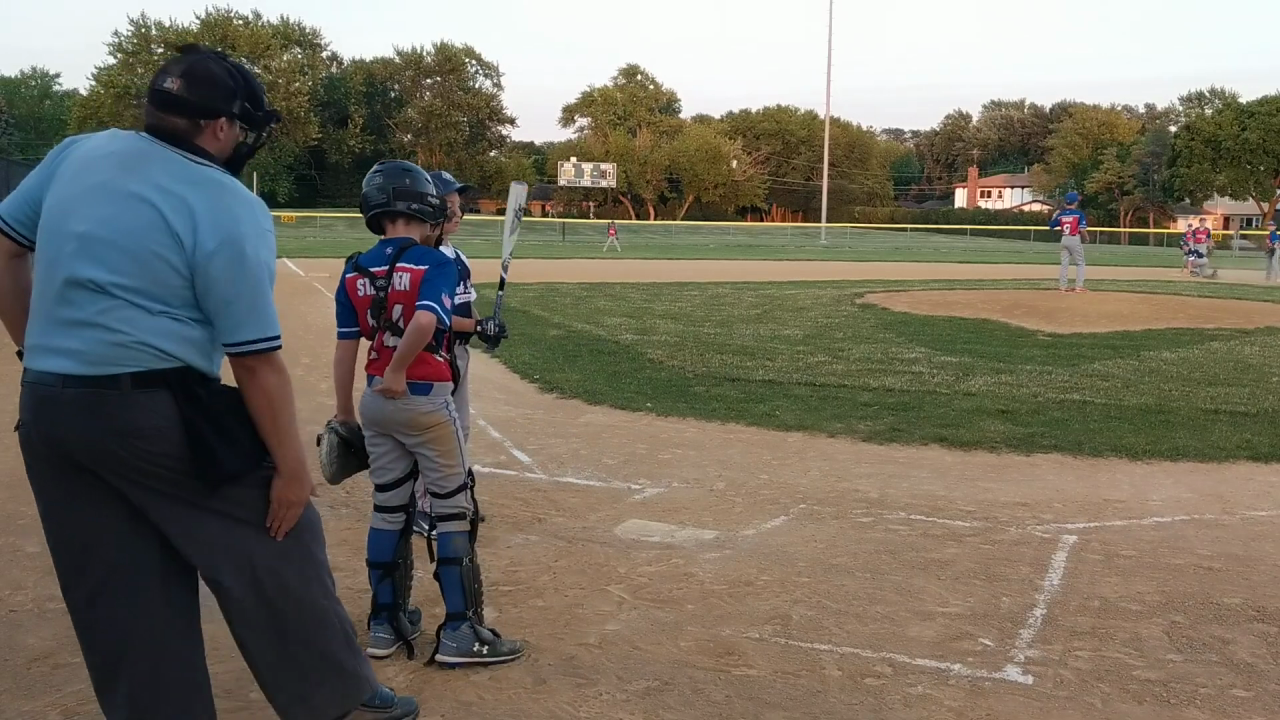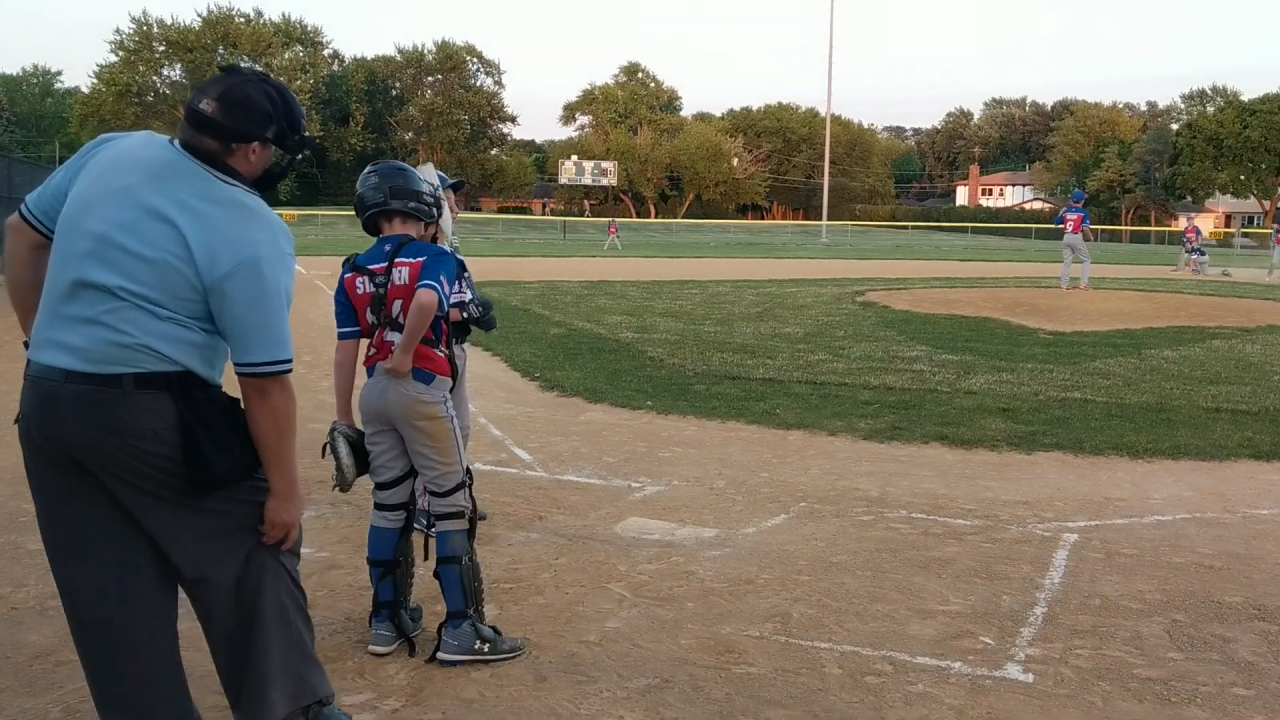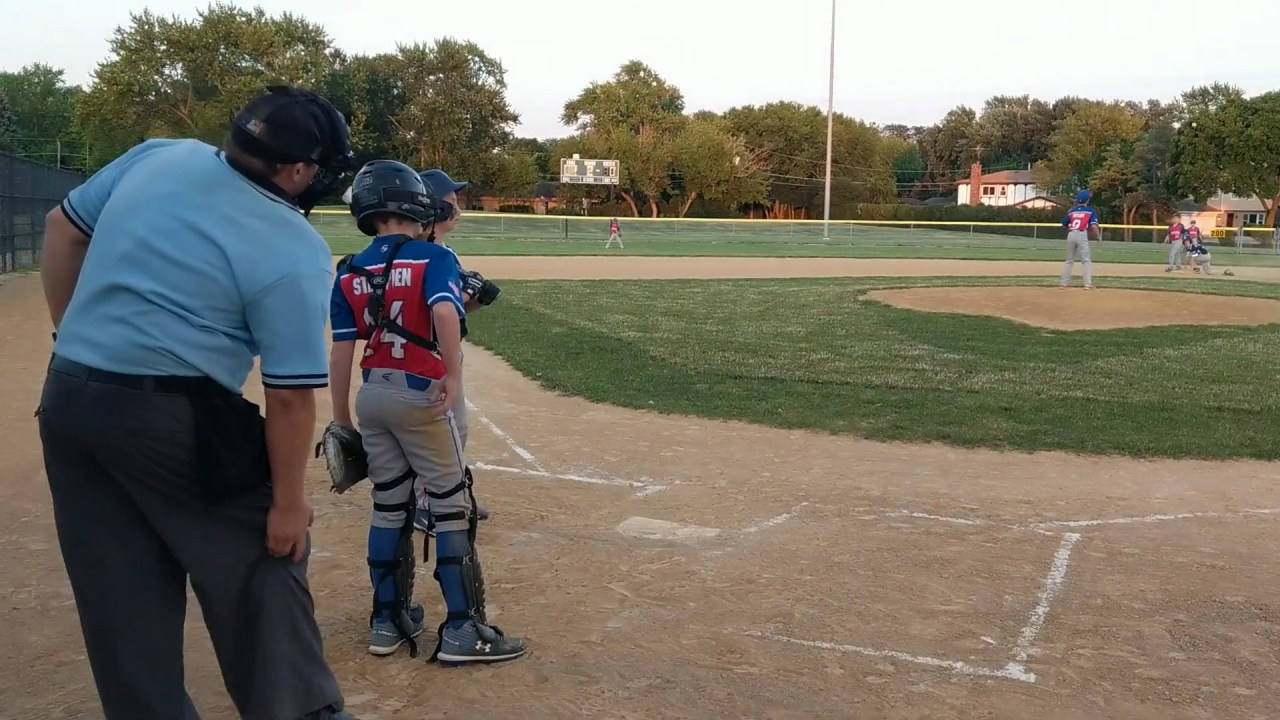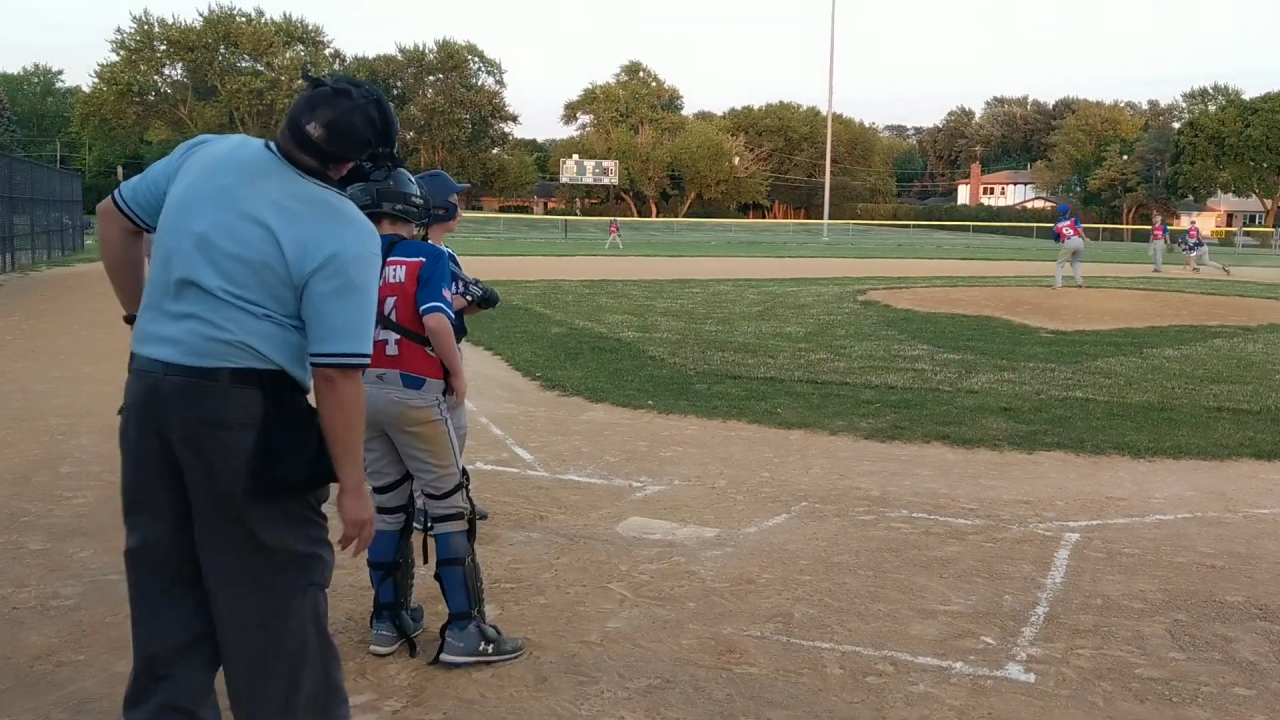
dt=0.4s
person 1, frame 1
left shoulder: (78, 153)
right shoulder: (231, 210)
right elbow: (256, 361)
right wrist: (291, 468)
right hip: (156, 414)
left knee: (118, 594)
right knee: (274, 537)
person 1, frame 2
left shoulder: (110, 150)
right shoulder: (254, 233)
right elbow: (264, 383)
right wrist: (284, 487)
right hip: (151, 413)
left knee: (111, 589)
right knee: (257, 538)
person 1, frame 3
left shoulder: (157, 156)
right shoulder: (296, 251)
left elbow: (63, 229)
right elbow: (289, 396)
left wrist: (73, 335)
right wrist: (289, 501)
left hip: (67, 402)
right hip: (171, 415)
left knee: (118, 588)
right knee: (262, 548)
person 1, frame 4
left shoulder: (205, 152)
right shoulder: (344, 232)
left elbow: (115, 217)
right elbow: (337, 372)
right wrist: (352, 484)
left hip: (148, 390)
right hip: (243, 406)
left knee: (167, 573)
right knee: (281, 575)
person 2, frame 1
left shoulder: (355, 272)
right shoulder: (437, 263)
left elbow: (345, 349)
right elbow: (423, 324)
left wrist: (344, 412)
right wrist: (397, 373)
left hip: (376, 401)
right hip: (424, 400)
left knee: (389, 509)
right knee: (455, 512)
left ankle: (386, 622)
right ankle: (460, 632)
person 2, frame 2
left shoulder: (354, 273)
right shoulder: (433, 257)
left elbow: (346, 349)
right elbow: (426, 303)
left wrist: (343, 417)
right wrist: (406, 354)
left hip: (375, 394)
right hip: (422, 392)
left knee: (389, 507)
right knee: (451, 509)
left ankle: (387, 620)
right ankle: (462, 630)
person 2, frame 3
left shoulder: (349, 273)
right shoulder: (434, 258)
left elbow: (341, 350)
right elbow: (444, 312)
left wrist: (341, 418)
right wrist: (452, 376)
left hip: (372, 396)
right hip: (420, 396)
left knee: (389, 507)
right knee: (452, 510)
left ankle: (388, 621)
right ankle: (462, 630)
person 2, frame 4
right shoulder: (428, 258)
right elbow: (435, 323)
right wrist: (459, 377)
left hip: (368, 396)
right hip: (416, 396)
left knee: (389, 509)
right knee: (450, 511)
left ankle: (389, 621)
right ankle: (464, 632)
person 3, frame 1
left shoulder: (457, 256)
left wrist: (483, 327)
right wrist: (478, 326)
left hip: (459, 351)
left knee: (459, 428)
right ankle: (424, 508)
person 3, frame 2
left shoulder: (454, 254)
left wrist: (480, 311)
right wrist: (464, 313)
left hip: (456, 349)
left knee: (460, 428)
right ankle: (425, 507)
person 3, frame 3
left shoulder: (448, 255)
left elbow: (462, 306)
left wrist: (478, 294)
right wrist: (465, 294)
left knee: (457, 427)
right ankle: (425, 506)
person 3, frame 4
left shoulder: (449, 256)
left elbow: (459, 307)
left wrist: (479, 299)
right wrist: (466, 298)
left hip: (451, 352)
left knee: (456, 427)
right ankle: (425, 506)
